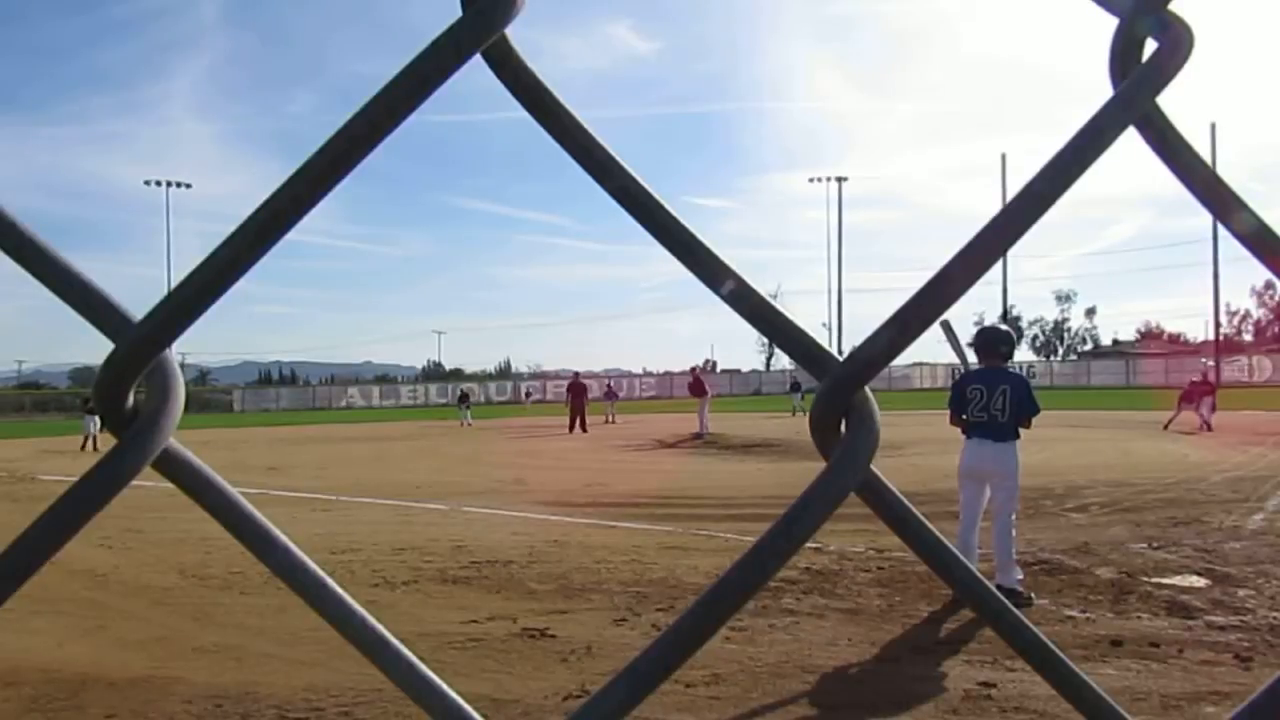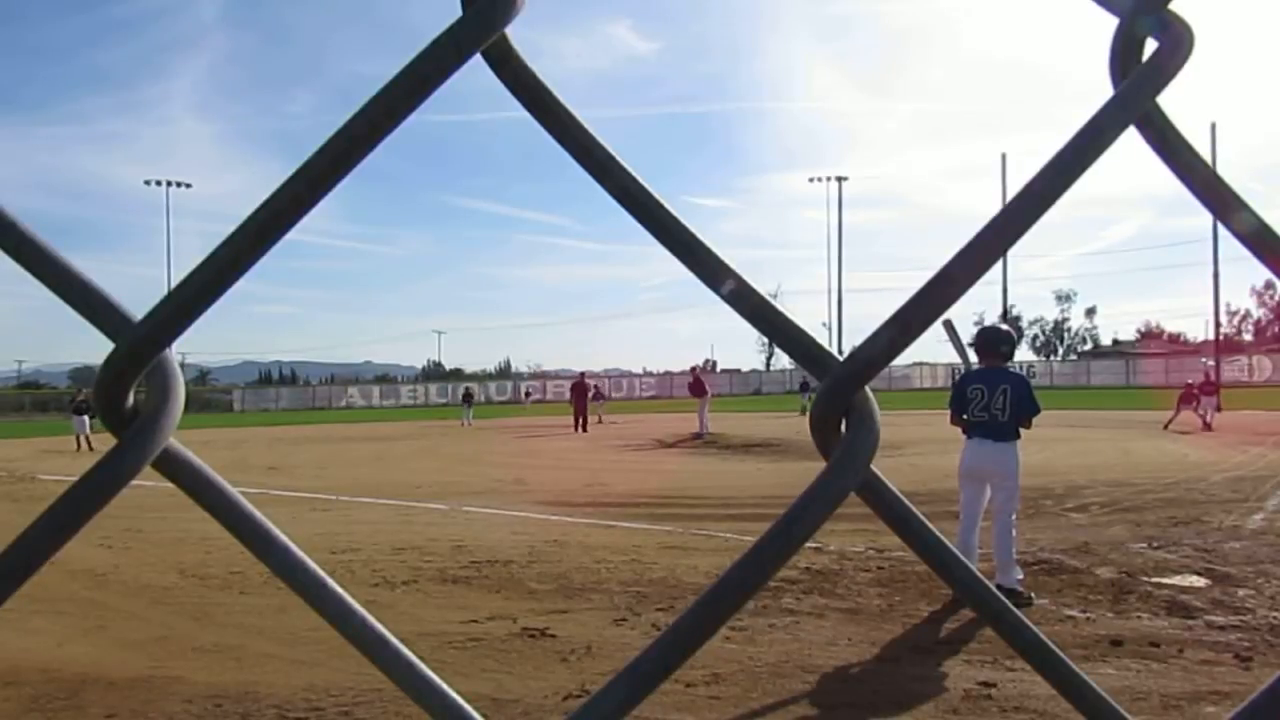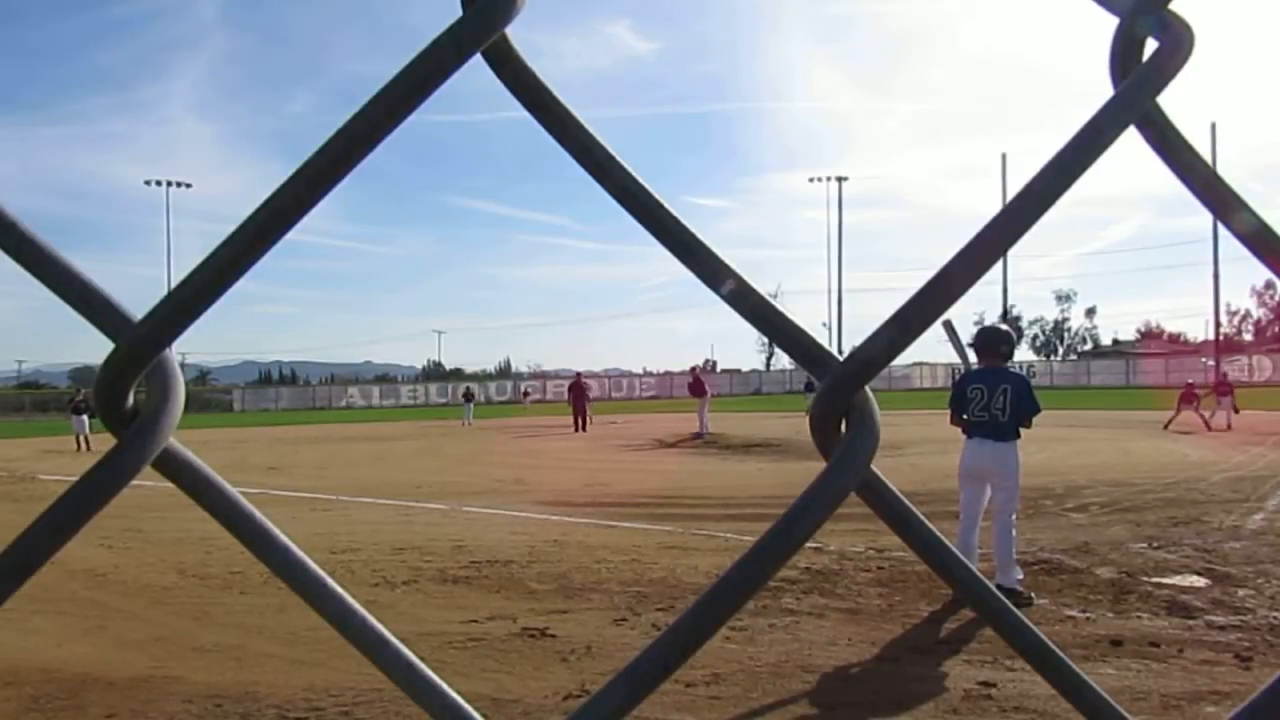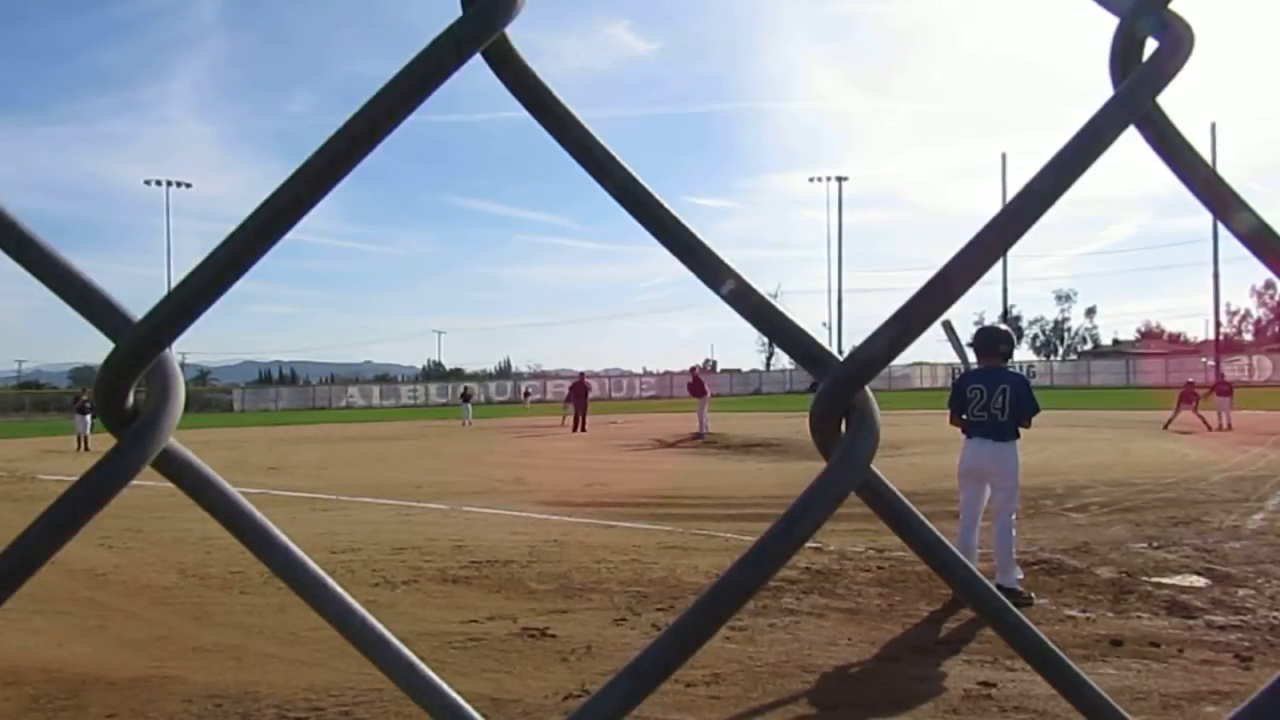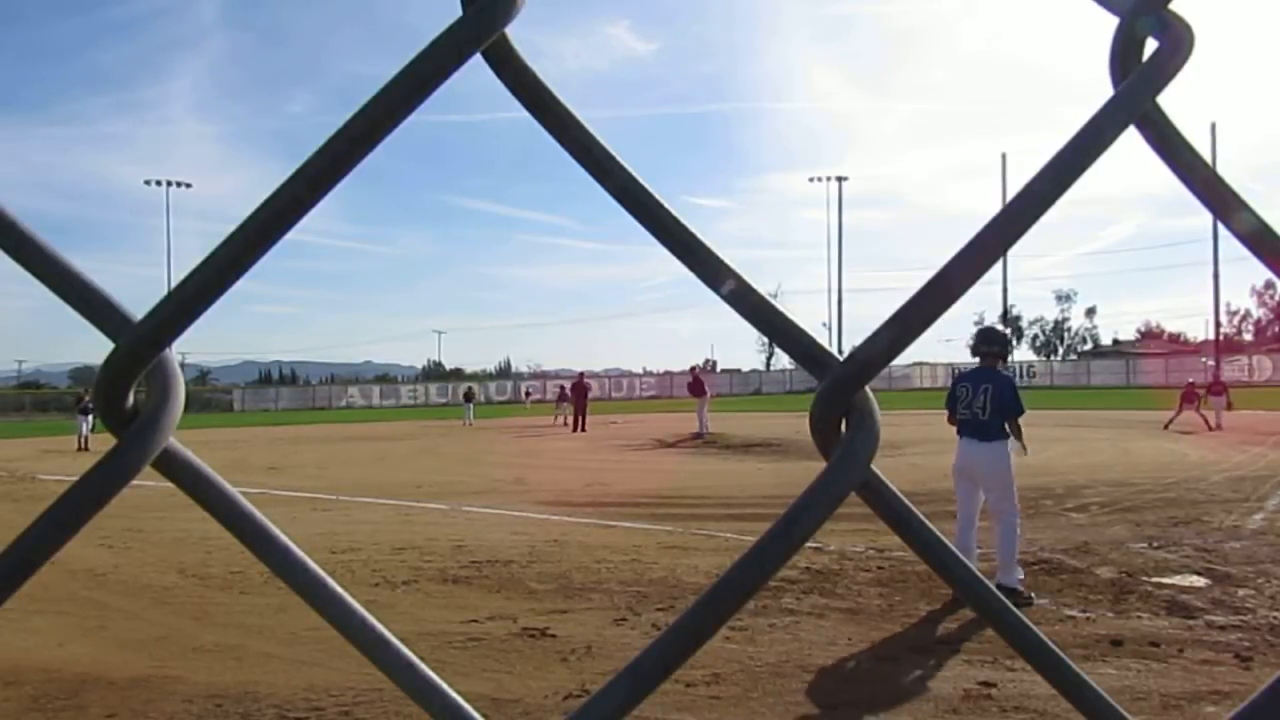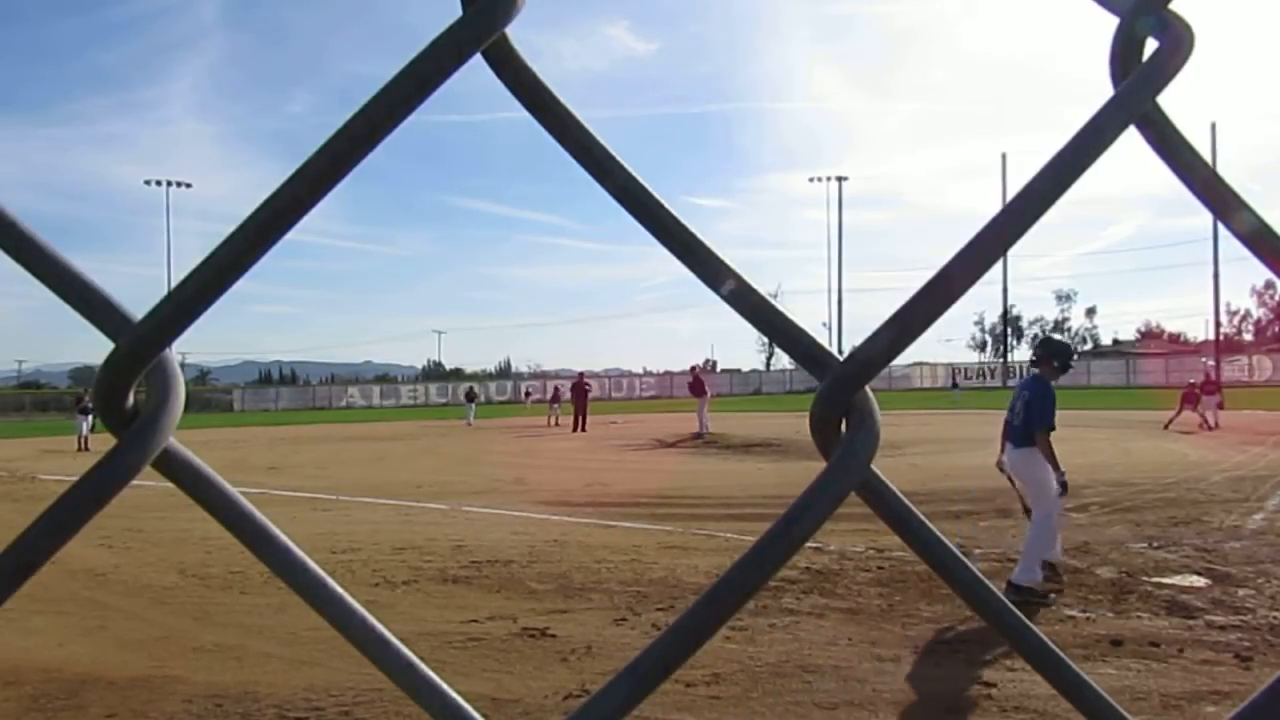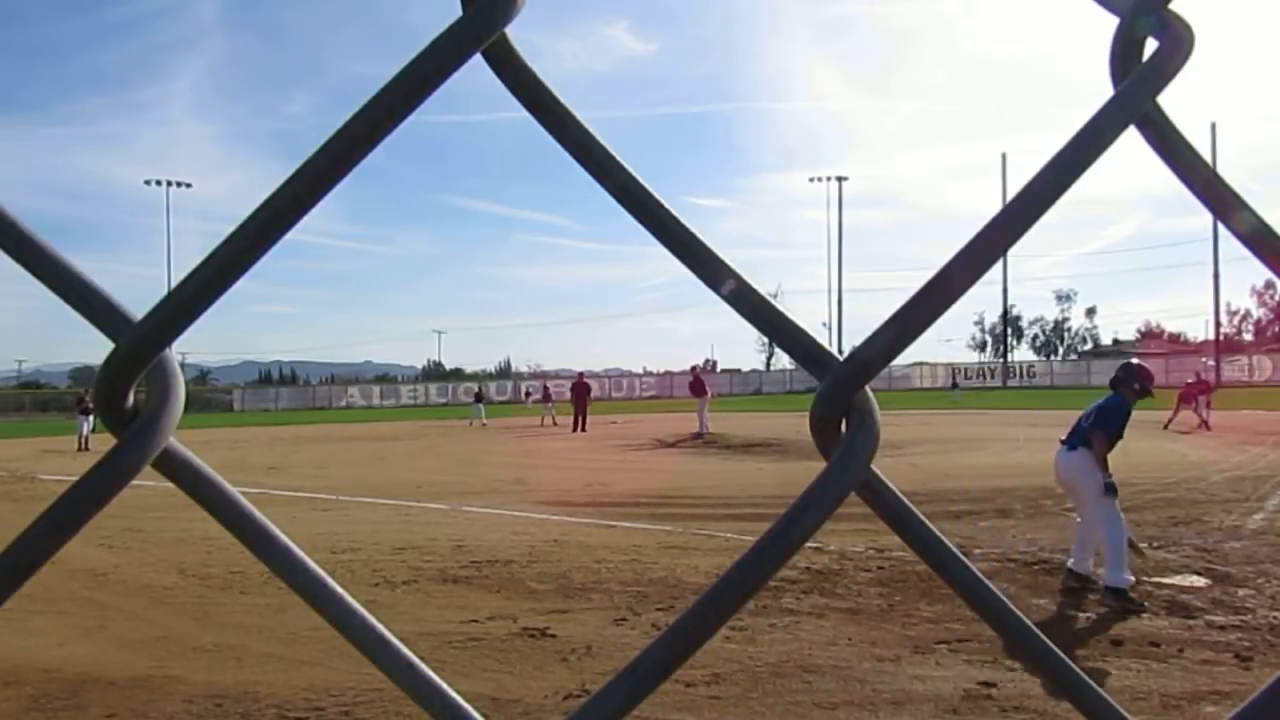
dt=0.7s
person 1, frame 1
left shoulder: (966, 380)
right shoulder: (1017, 382)
left elbow: (955, 419)
right elbow: (1026, 422)
left hip: (972, 452)
right hip: (1003, 453)
left knee: (968, 517)
right knee: (1004, 519)
right ankle: (1006, 583)
person 1, frame 2
left shoulder: (966, 379)
right shoulder: (1017, 382)
left elbow: (955, 419)
right elbow: (1026, 423)
left hip: (973, 451)
right hip: (1004, 453)
left knee: (968, 516)
right knee: (1004, 519)
right ankle: (1006, 583)
person 1, frame 3
left shoulder: (966, 380)
right shoulder: (1017, 381)
left elbow: (955, 420)
right elbow: (1026, 422)
left hip: (973, 451)
right hip: (1004, 452)
left knee: (969, 517)
right knee: (1004, 519)
right ankle: (1006, 583)
person 1, frame 4
left shoulder: (966, 380)
right shoulder: (1017, 381)
left elbow: (954, 419)
right elbow: (1026, 422)
left hip: (972, 451)
right hip: (1003, 452)
left knee: (968, 517)
right knee: (1004, 519)
right ankle: (1006, 583)
person 1, frame 5
left shoulder: (961, 380)
right shoulder: (1003, 381)
left elbow: (951, 419)
right elbow: (1012, 424)
right wrist: (1021, 442)
left hip: (965, 451)
right hip: (993, 452)
left knee: (965, 518)
right knee: (1007, 519)
right ankle: (1007, 583)
person 1, frame 6
left shoulder: (1024, 384)
right shoulder: (1044, 391)
left elbow: (1008, 421)
right elbow: (1041, 437)
left wrist: (1003, 454)
right wrist: (1059, 473)
left hip: (1014, 453)
right hip: (1029, 456)
left knee: (1048, 511)
right knee: (1045, 520)
left ankle: (1048, 561)
right ankle: (1022, 583)
person 1, frame 7
left shoulder: (1109, 403)
right shoulder: (1120, 405)
right elbow: (1098, 438)
left wrist: (1103, 477)
right wrist: (1107, 477)
left hip: (1065, 459)
right hip: (1080, 461)
left knee: (1089, 517)
right knee: (1112, 522)
left ankle: (1077, 571)
right ankle: (1115, 587)
